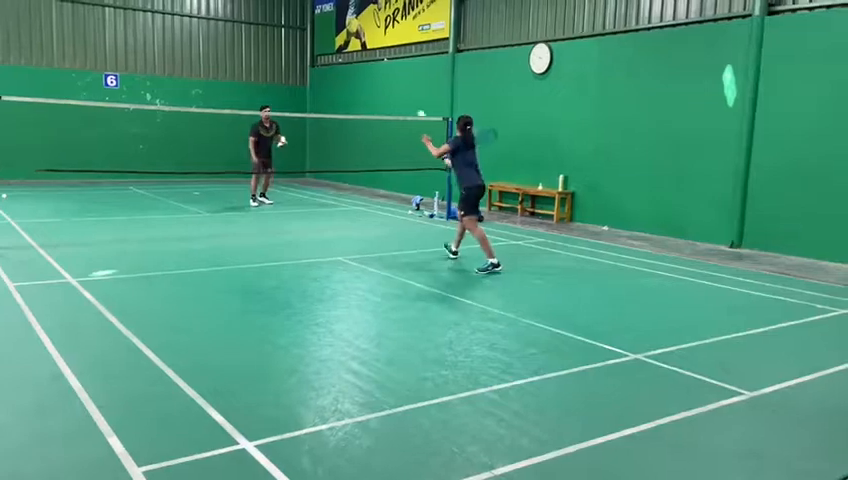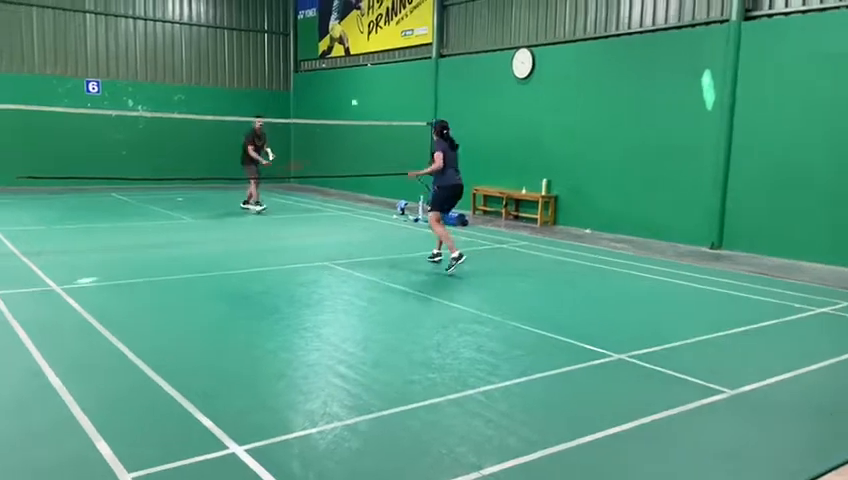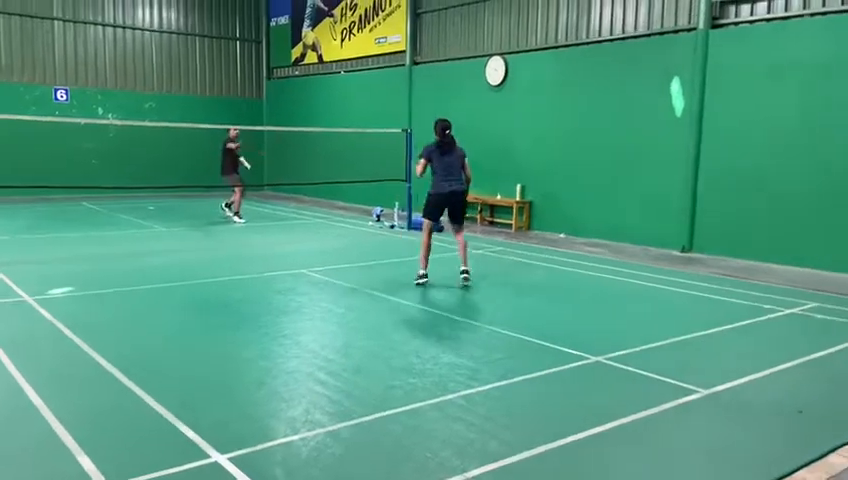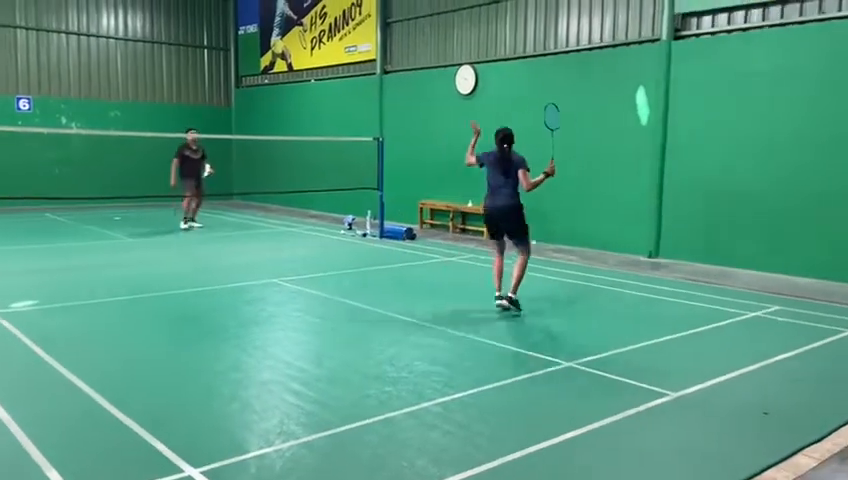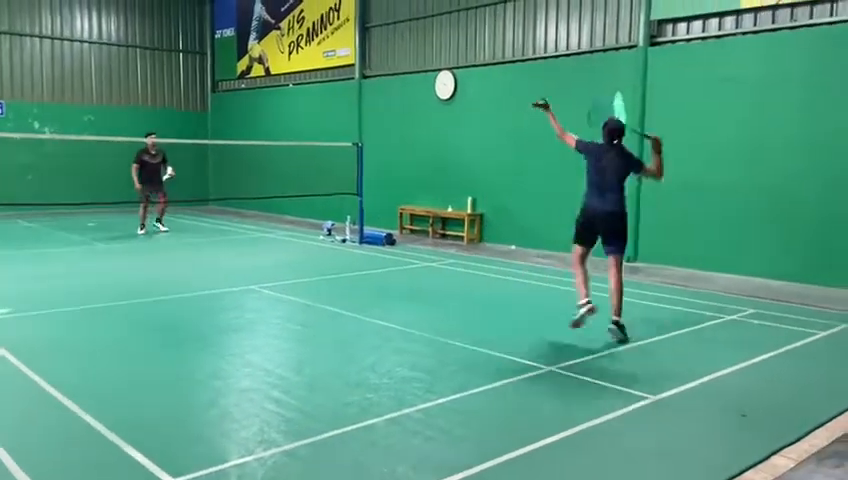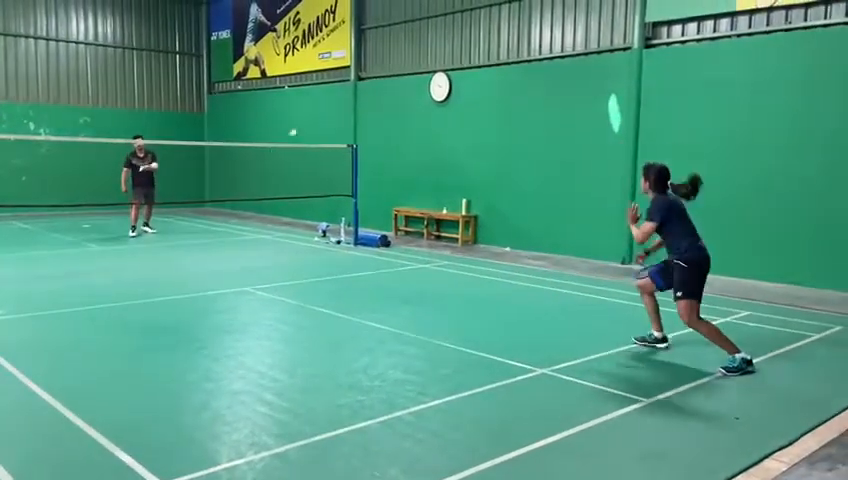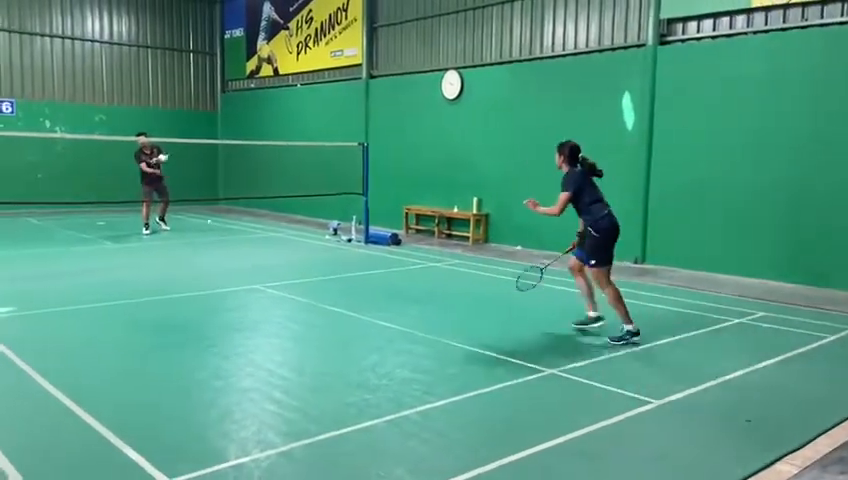
dt=0.5s
person 1, frame 1
left shoulder: (457, 140)
right shoulder: (468, 143)
left elbow: (438, 152)
left wrist: (428, 143)
right wrist: (448, 161)
left hip: (470, 187)
right hip: (475, 185)
left knee: (472, 225)
right knee: (462, 216)
left ankle: (493, 261)
right ankle: (454, 249)
person 1, frame 2
left shoulder: (438, 144)
right shoulder: (451, 145)
left elbow: (439, 165)
left wrist: (419, 173)
left hip: (446, 186)
right hip: (457, 186)
left knee: (434, 222)
right knee: (437, 217)
left ankle: (455, 253)
right ankle: (438, 252)
person 1, frame 3
left shoulder: (430, 148)
right shoulder: (459, 150)
left elbow: (419, 172)
right elbow: (468, 175)
left wrist: (416, 166)
right wrist: (464, 191)
left hip: (436, 194)
right hip: (456, 194)
left knee: (427, 233)
right knee: (459, 232)
left ankle: (423, 272)
right ankle: (464, 269)
person 1, frame 4
left shoulder: (488, 156)
right shoulder: (518, 160)
left elbow: (468, 160)
right elbow: (527, 186)
left wrist: (475, 137)
right wrist: (546, 174)
left hip: (490, 209)
right hip: (510, 210)
left knee: (499, 253)
right knee: (524, 254)
left ankle: (499, 295)
right ankle: (511, 296)
person 1, frame 5
left shoulder: (592, 148)
right shoulder: (627, 158)
left elbow: (562, 134)
right elbow: (656, 175)
left wrist: (549, 112)
right wrist: (657, 151)
left hip: (590, 213)
right hip: (615, 216)
left knee: (577, 260)
right knee: (615, 270)
left ankle: (584, 302)
right ankle: (616, 321)
person 1, frame 6
left shoulder: (659, 203)
right shoulder: (666, 200)
left elbow: (640, 238)
left wrist: (632, 224)
right wrist: (649, 252)
left hip: (690, 262)
right hip: (680, 260)
left knee: (689, 318)
right knee: (643, 286)
left ankle: (741, 358)
right ankle: (658, 336)
person 1, frame 7
left shoulder: (571, 177)
right shoulder: (580, 174)
left elbow: (557, 210)
left wrist: (536, 207)
right wrist: (581, 234)
left hip: (602, 228)
right hip: (600, 227)
left knee: (602, 280)
right knee: (575, 267)
left ankle: (631, 328)
right ankle: (593, 314)
